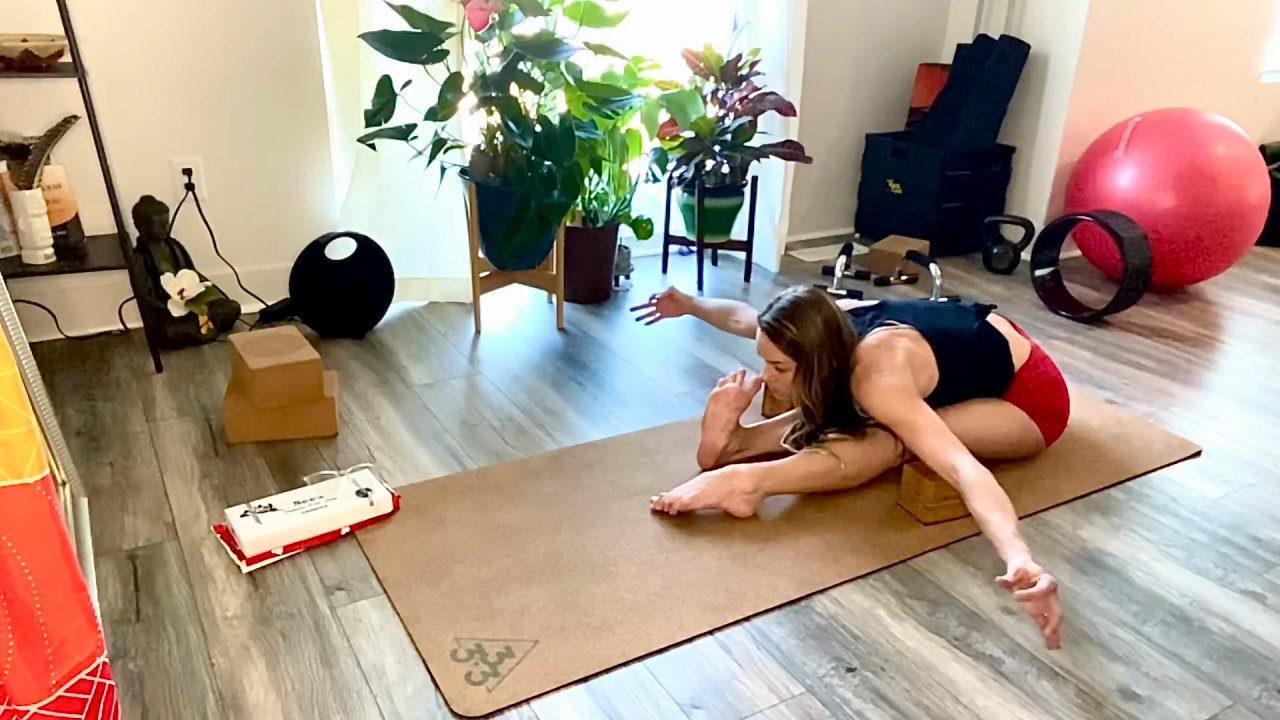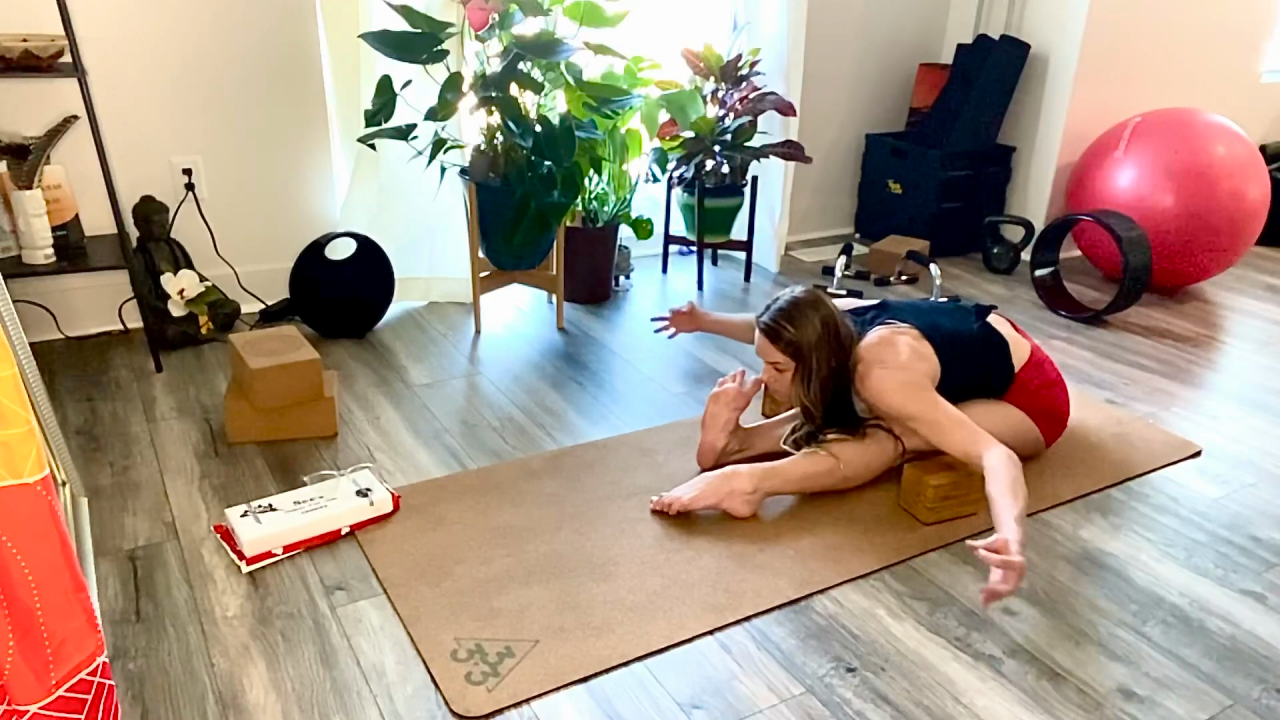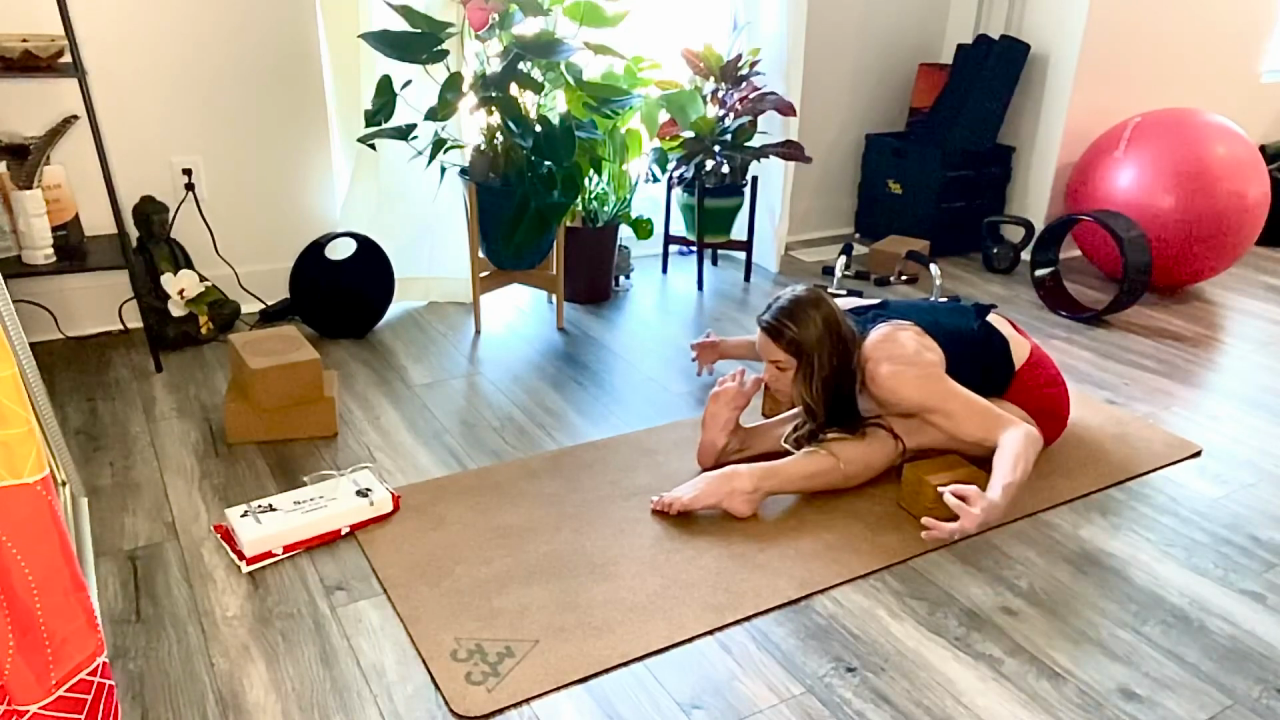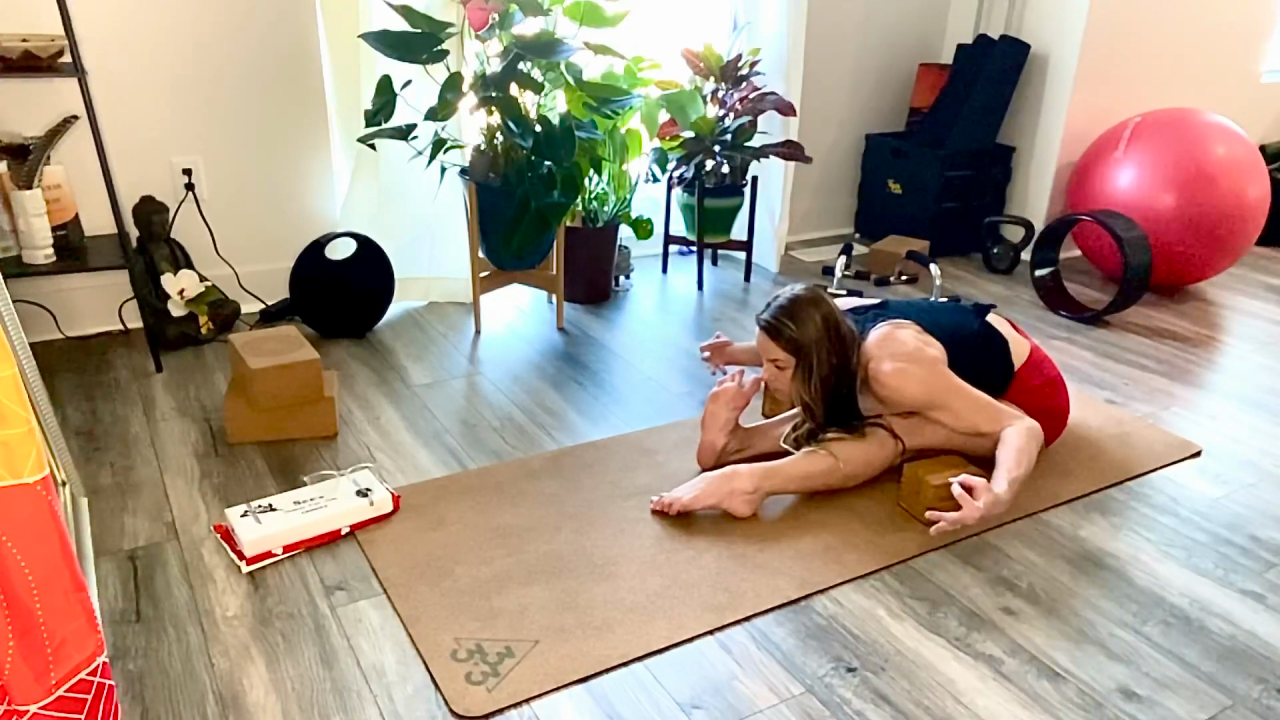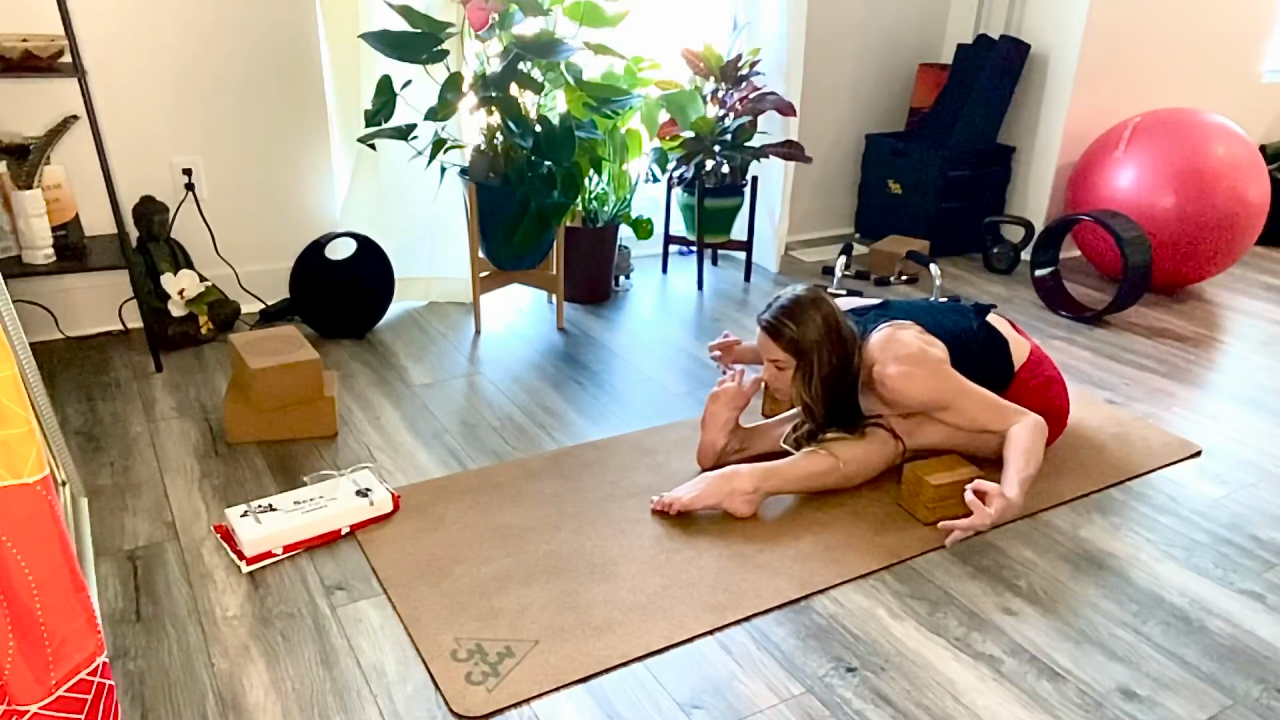
dt=0.7s
person 1, frame 1
left shoulder: (876, 378)
right shoulder: (829, 327)
left elbow: (965, 469)
right elbow: (743, 316)
left wrist: (1019, 559)
right wrist: (688, 304)
left hip: (1030, 395)
left knee: (893, 440)
person 1, frame 2
left shoulder: (880, 375)
right shoulder: (832, 326)
left elbow: (996, 455)
right elbow: (778, 334)
left wrist: (1010, 537)
right wrist: (704, 322)
left hip: (1030, 396)
left knee: (894, 437)
person 1, frame 3
left shoulder: (888, 372)
right shoulder: (835, 324)
left elbow: (1021, 435)
left wrist: (992, 503)
right wrist: (726, 349)
left hip: (1030, 395)
left knee: (895, 434)
person 1, frame 4
left shoulder: (891, 370)
right shoulder: (833, 325)
left elbow: (1022, 428)
right elbow: (790, 349)
left wrist: (998, 495)
right wrist: (737, 354)
left hip: (1030, 395)
left knee: (894, 433)
person 1, frame 5
left shoulder: (894, 371)
right shoulder: (834, 324)
left elbow: (1026, 423)
left wrist: (1010, 497)
right wrist: (746, 354)
left hip: (1029, 394)
left knee: (892, 432)
